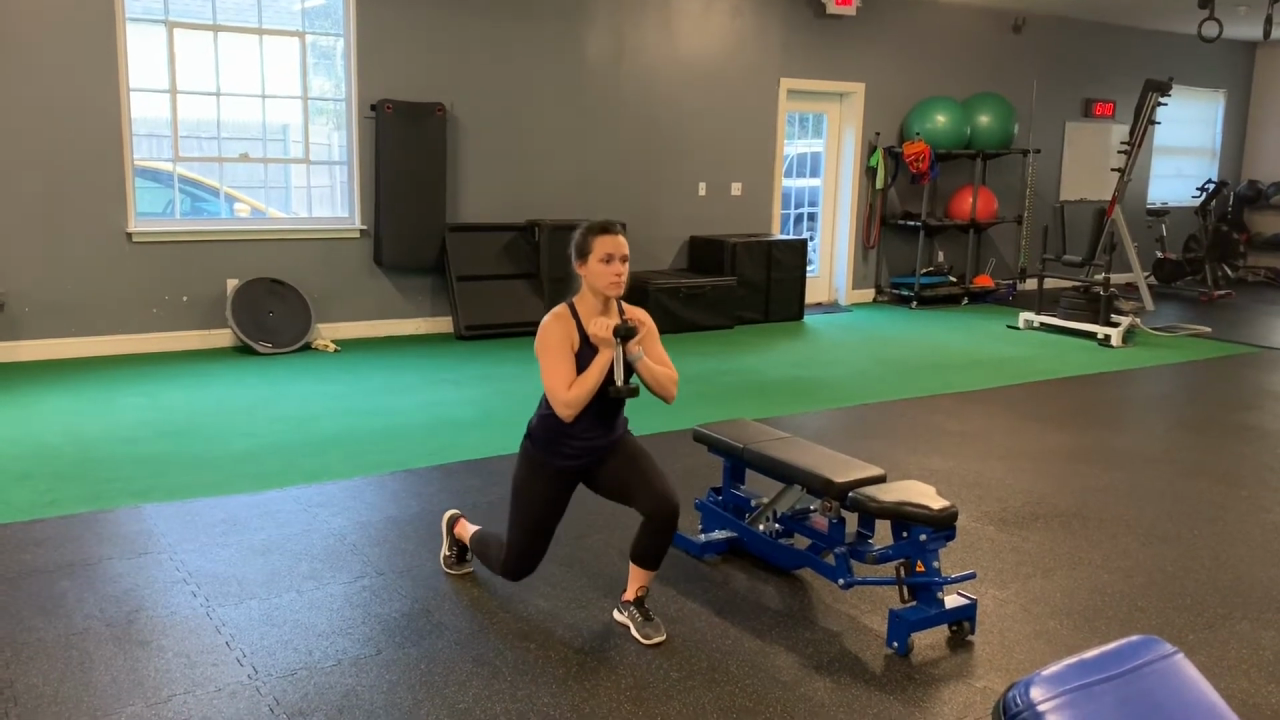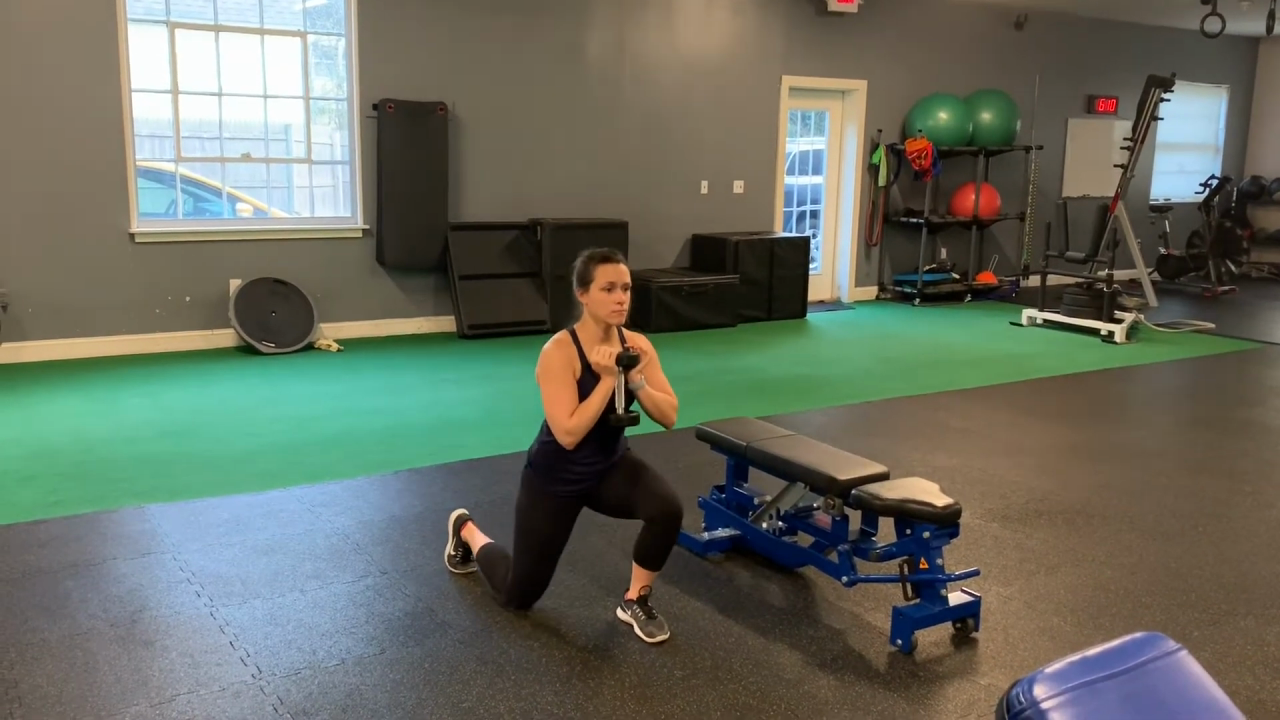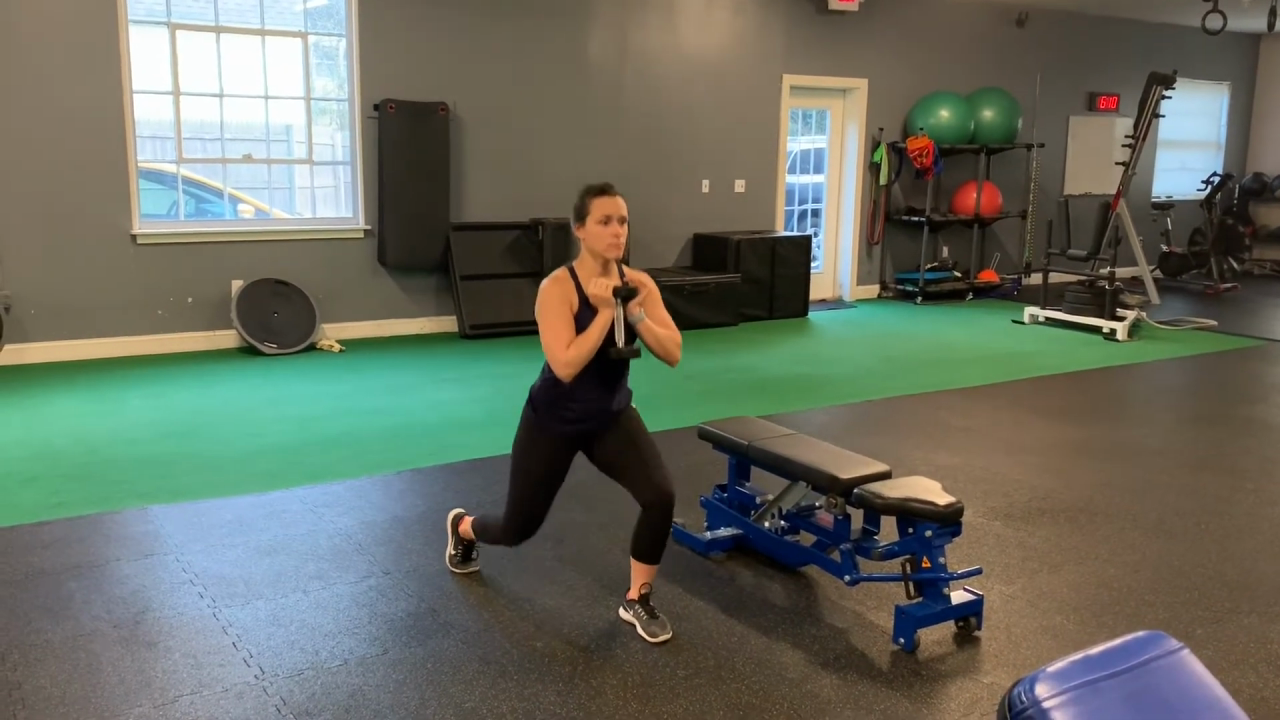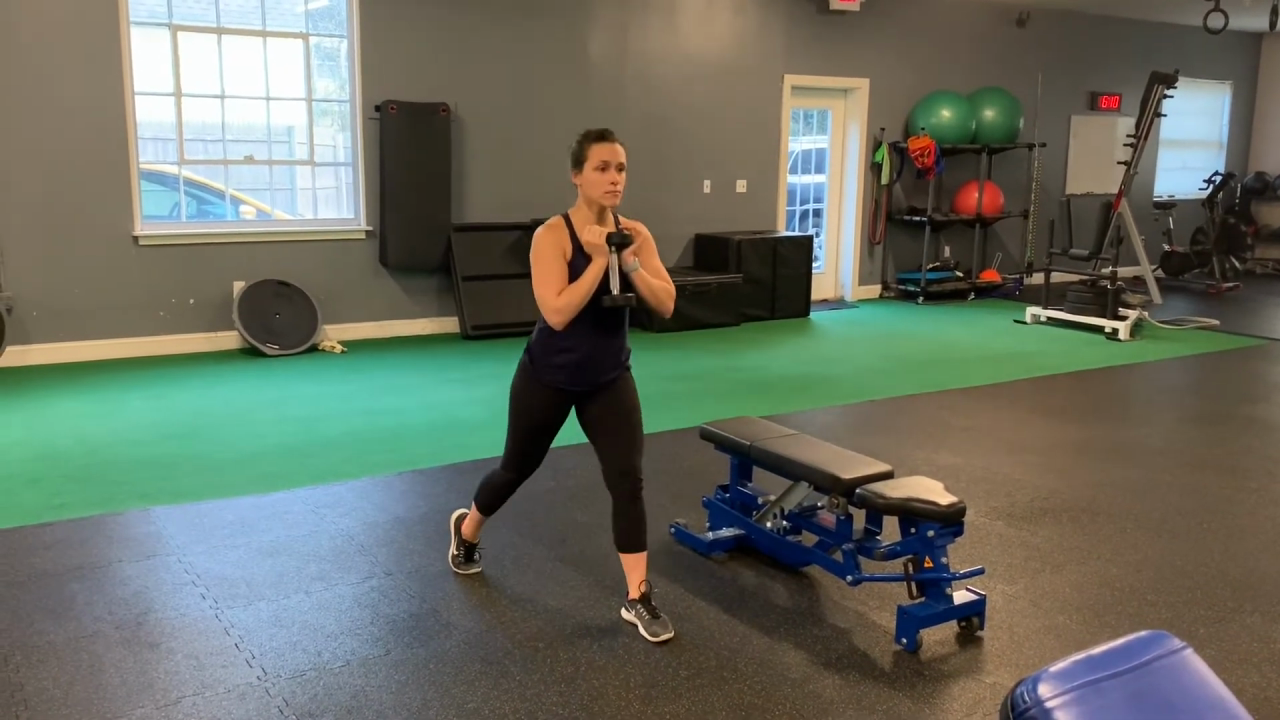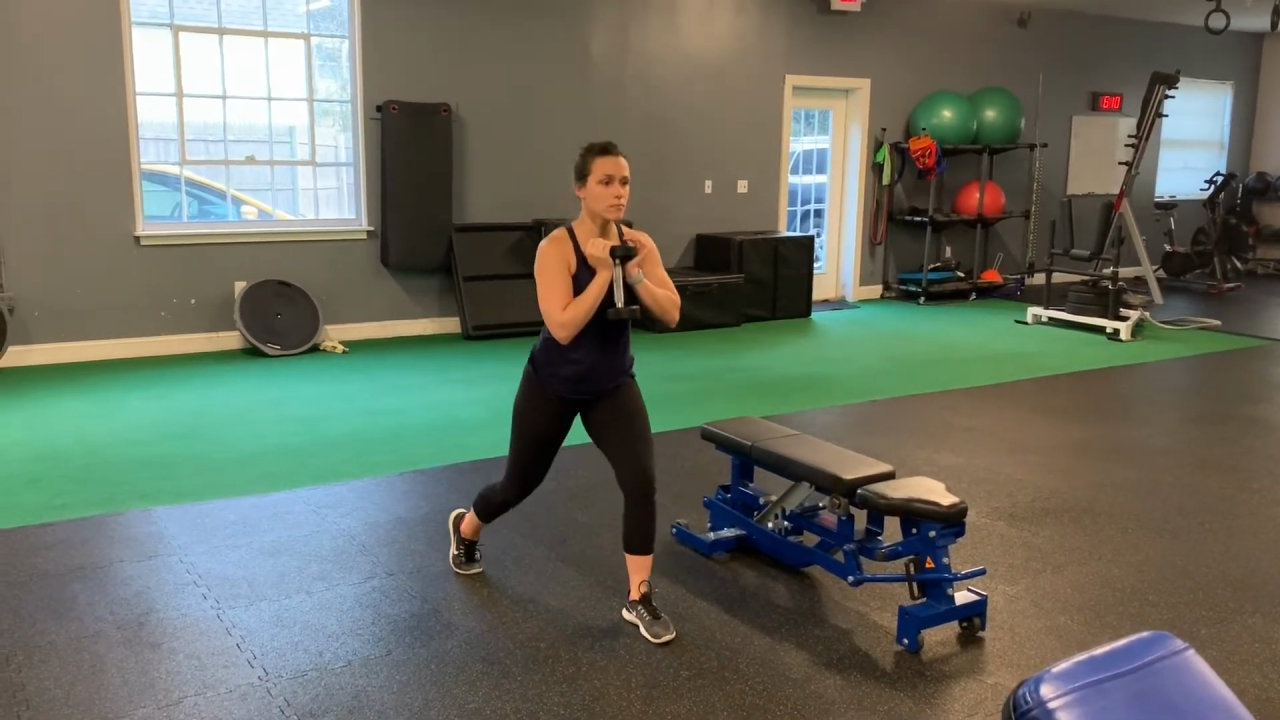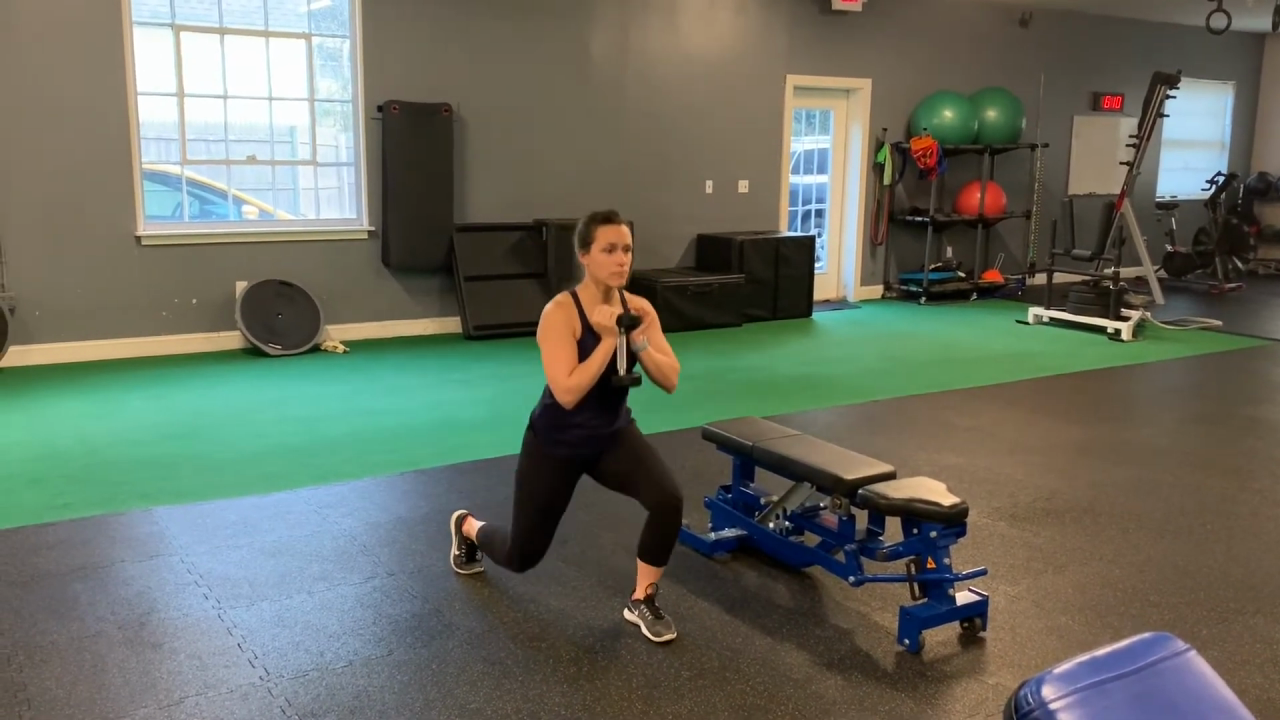
dt=0.3s
person 1, frame 1
left shoulder: (637, 319)
right shoulder: (558, 324)
left elbow: (669, 390)
right elbow: (566, 406)
left wrist: (634, 352)
right wrist: (606, 351)
left hip: (610, 444)
right hip: (552, 453)
left knee: (664, 506)
right knee: (516, 564)
left ankle: (632, 601)
right ankle: (459, 528)
person 1, frame 2
left shoulder: (637, 345)
right shoulder: (559, 352)
left elbow: (670, 415)
right elbow: (568, 433)
left wrist: (635, 380)
right wrist: (608, 379)
left hip: (610, 465)
right hip: (555, 477)
left knee: (668, 509)
right knee: (521, 594)
left ankle: (635, 601)
right ankle: (465, 529)
person 1, frame 3
left shoulder: (639, 284)
right shoulder: (558, 287)
left elbow: (673, 354)
right elbow: (565, 366)
left wrist: (635, 313)
right wrist: (605, 310)
left hip: (612, 415)
right hip: (553, 420)
left knee: (660, 496)
right knee: (519, 526)
left ankle: (637, 600)
right ankle: (463, 526)
person 1, frame 4
left shoulder: (636, 233)
right shoulder: (553, 234)
left elbow: (666, 305)
right elbow: (556, 313)
left wrist: (628, 261)
right wrist: (599, 260)
left hip: (609, 378)
right hip: (548, 376)
left knee: (627, 481)
right knee: (517, 468)
left ankle: (638, 598)
right ankle: (466, 529)
person 1, frame 5
left shoulder: (640, 244)
right shoulder: (557, 246)
left elbow: (671, 315)
right elbow: (562, 327)
left wrist: (634, 274)
right wrist: (603, 273)
left hip: (613, 385)
right hip: (553, 385)
left knee: (640, 482)
right knee: (520, 483)
left ankle: (639, 599)
right ankle: (465, 528)
person 1, frame 6
left shoulder: (639, 309)
right shoulder: (560, 313)
left elbow: (671, 380)
right elbow: (567, 393)
left wrist: (638, 341)
right wrist: (609, 341)
left hip: (613, 435)
right hip: (556, 443)
left knee: (668, 500)
right knee: (522, 555)
left ankle: (642, 601)
right ankle: (468, 528)
